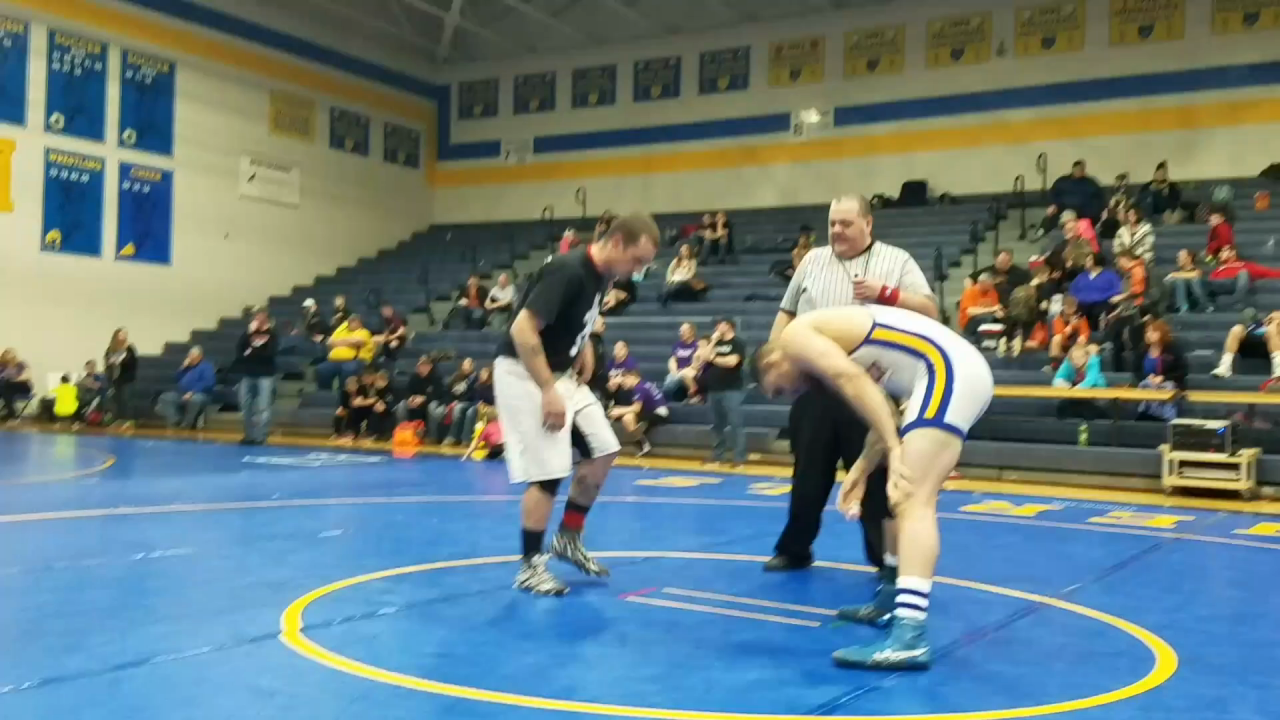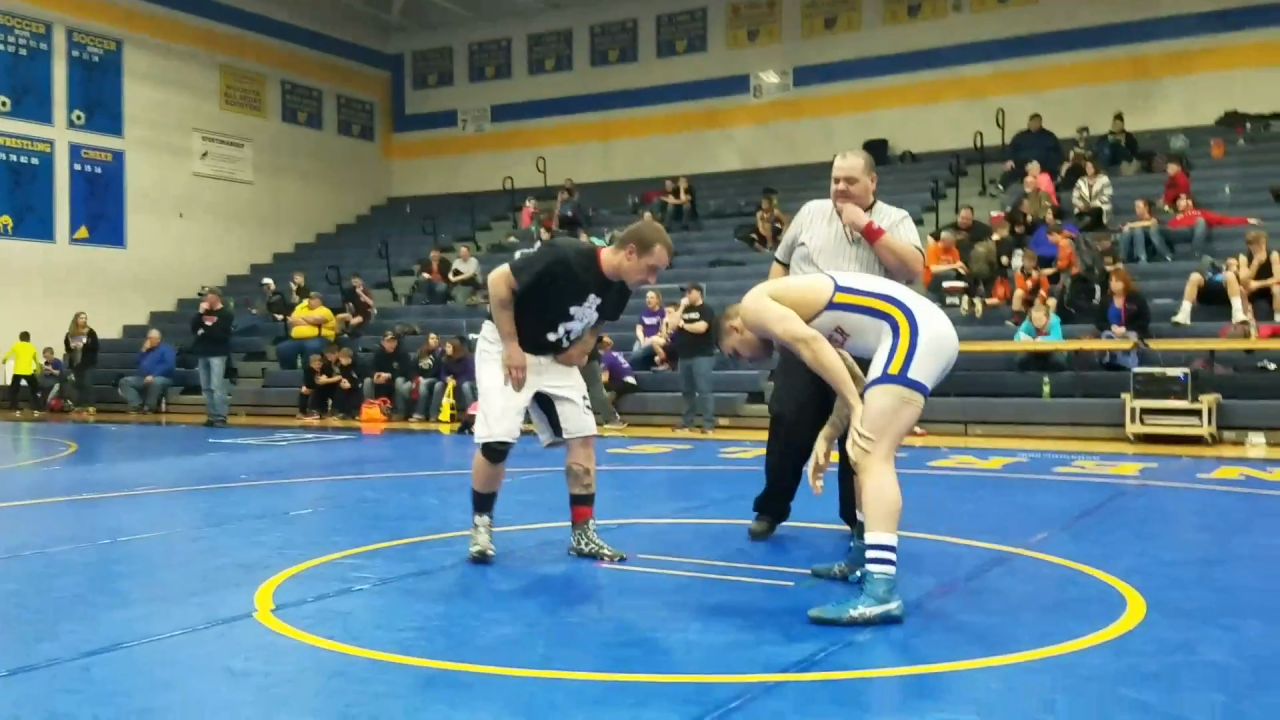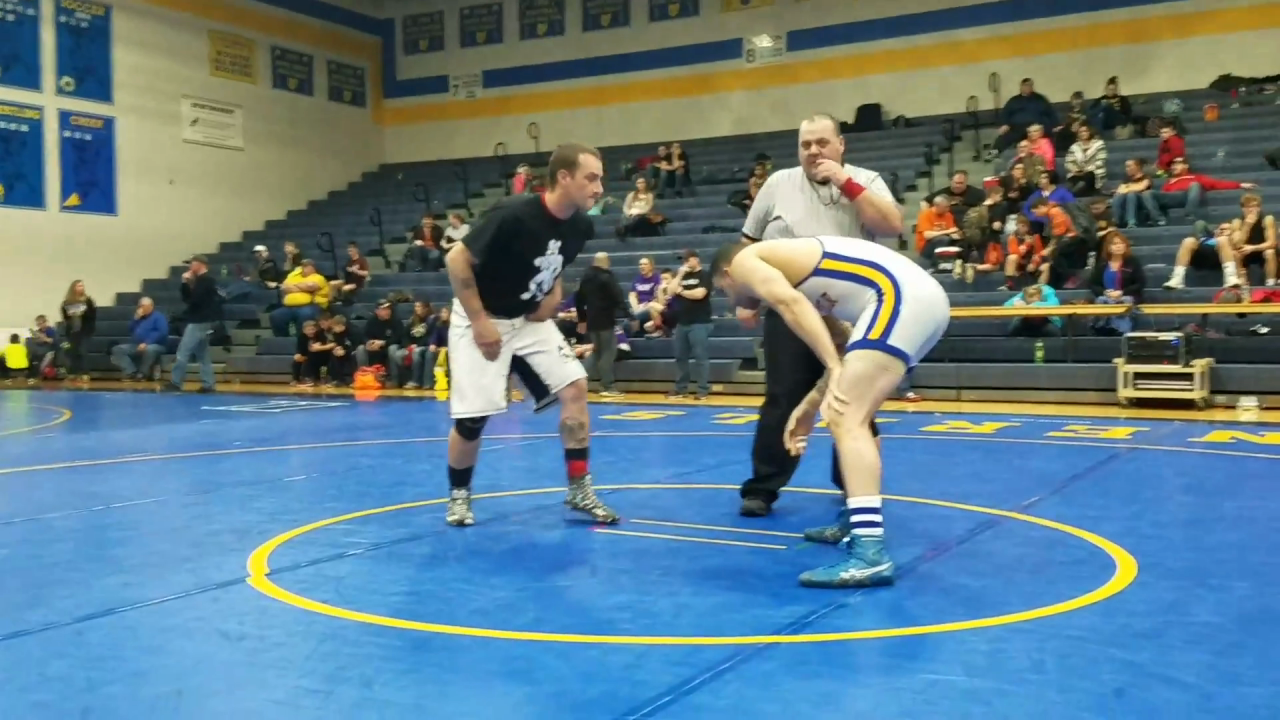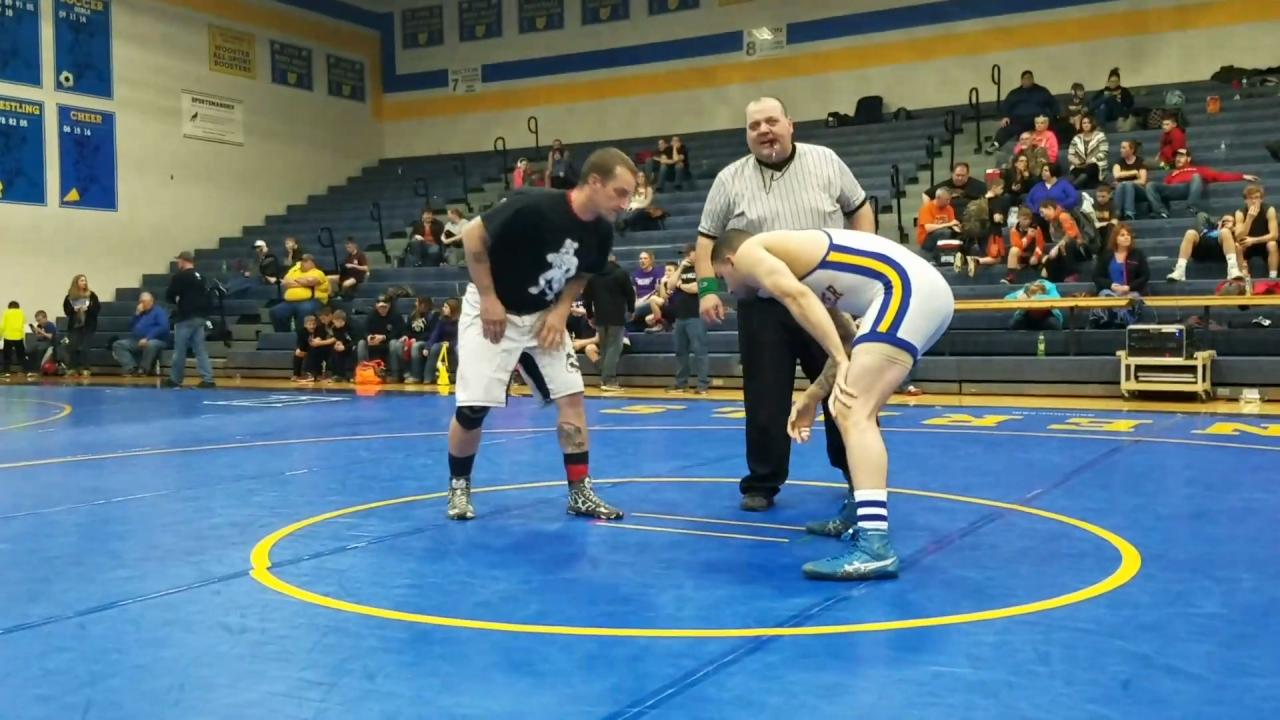
dt=0.4s
person 1, frame 1
left shoulder: (896, 262)
right shoulder: (814, 260)
left elbow: (929, 311)
right elbow: (786, 314)
left wrist: (885, 293)
right hip: (816, 388)
left knee: (876, 475)
right knee: (809, 474)
left ankle: (888, 560)
right ankle: (794, 549)
person 1, frame 2
left shoulder: (894, 220)
right shoulder: (810, 212)
left elbow: (912, 268)
right elbow: (781, 265)
left wrist: (868, 227)
right knee: (789, 420)
left ankle: (860, 518)
right ankle: (771, 506)
person 1, frame 3
left shoulder: (864, 182)
right shoulder: (777, 185)
left elbow: (892, 225)
right elbow: (749, 243)
left wrist: (847, 184)
right knee: (782, 400)
right ankle: (762, 487)
person 1, frame 4
left shoulder: (825, 162)
right shoulder: (731, 179)
left elbow: (860, 211)
right elbow: (707, 238)
right wrist: (708, 288)
right hip: (762, 308)
right knee: (765, 399)
right ankle: (762, 483)
person 2, frame 1
left shoulder: (602, 275)
right shoulder: (567, 272)
right elbow: (522, 330)
left wrist: (587, 349)
right wrist: (547, 392)
left hip: (562, 373)
right hip: (524, 374)
left knee: (604, 451)
right knee: (548, 473)
left ankle: (568, 539)
right ankle: (530, 566)
person 2, frame 2
left shoulder: (620, 289)
right shoulder: (563, 257)
right elbow: (499, 281)
left wrist: (583, 345)
right wrist: (512, 345)
left hip: (555, 358)
right hip: (507, 346)
left knee: (583, 437)
right knee: (497, 441)
left ankle: (583, 534)
right ankle: (481, 524)
person 2, frame 3
left shoulder: (579, 225)
right shoulder: (512, 216)
right elbow: (457, 261)
left wrist: (554, 294)
right wrist: (479, 321)
left hip: (530, 320)
right hip: (483, 321)
left knee: (574, 388)
right knee: (472, 417)
left ankle: (580, 490)
right ankle: (459, 496)
person 2, frame 4
left shoulder: (601, 233)
right shoulder: (534, 206)
right elbow: (473, 235)
left wrist: (560, 314)
right wrist: (488, 299)
left hip: (542, 318)
right hip: (493, 313)
left knee: (571, 395)
right knee: (472, 407)
left ankle: (580, 493)
right ankle: (459, 484)
person 3, frame 1
left shoulder: (793, 337)
right shoulder: (824, 362)
left elbow: (851, 377)
right elbow: (884, 419)
left wrist: (896, 449)
right wrist: (862, 469)
left hip: (950, 370)
right hip: (964, 369)
left knee: (912, 500)
right knee: (906, 493)
left ankle: (908, 639)
right ankle: (896, 599)
person 3, frame 2
left shoulder: (752, 305)
right shoulder: (786, 307)
left elbow: (809, 341)
right elbow: (853, 383)
left wrist: (857, 407)
right wrist: (826, 439)
left hip: (913, 330)
right hip: (932, 329)
left knee: (869, 455)
right knee: (869, 450)
left ankle: (880, 593)
right ankle: (865, 557)
person 3, frame 3
left shoulder: (744, 261)
right shoulder: (784, 261)
left elbow: (792, 304)
right elbow: (843, 346)
left wrist: (835, 371)
right wrist: (810, 404)
left hip: (900, 296)
right hip: (925, 296)
left knee: (845, 420)
right knee: (853, 416)
left ankle: (869, 554)
right ankle: (857, 522)
person 3, frame 4
left shoulder: (748, 251)
right shoulder: (784, 253)
left elbow: (798, 297)
right elbow: (846, 342)
left wrist: (843, 363)
right wrist: (811, 399)
left hip: (906, 289)
right hip: (928, 288)
left knee: (852, 413)
right knee: (858, 408)
left ankle: (874, 546)
right ankle: (862, 515)
